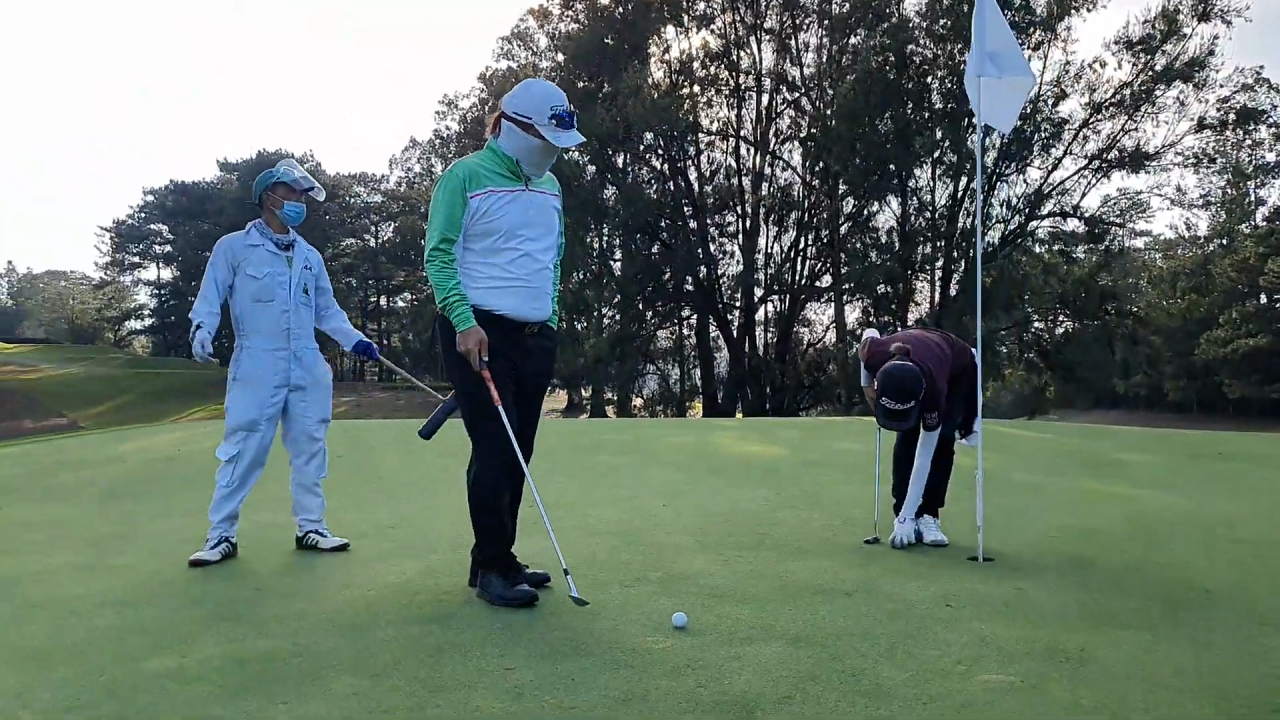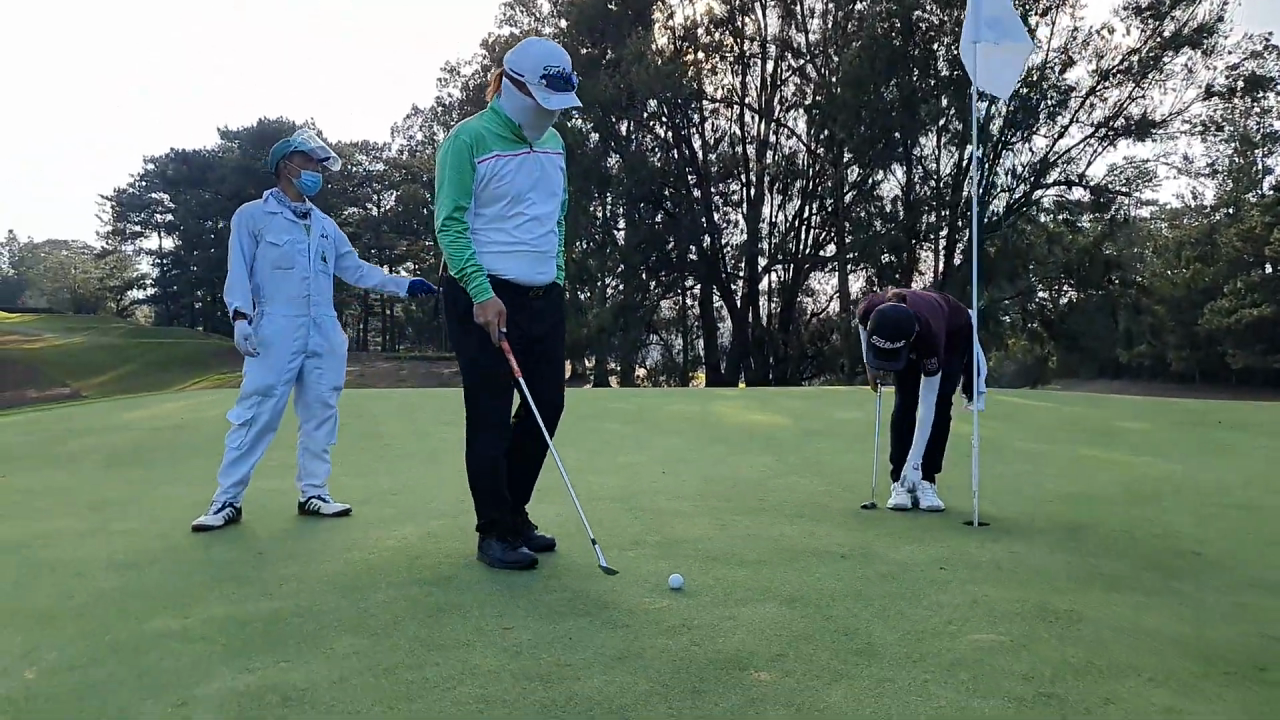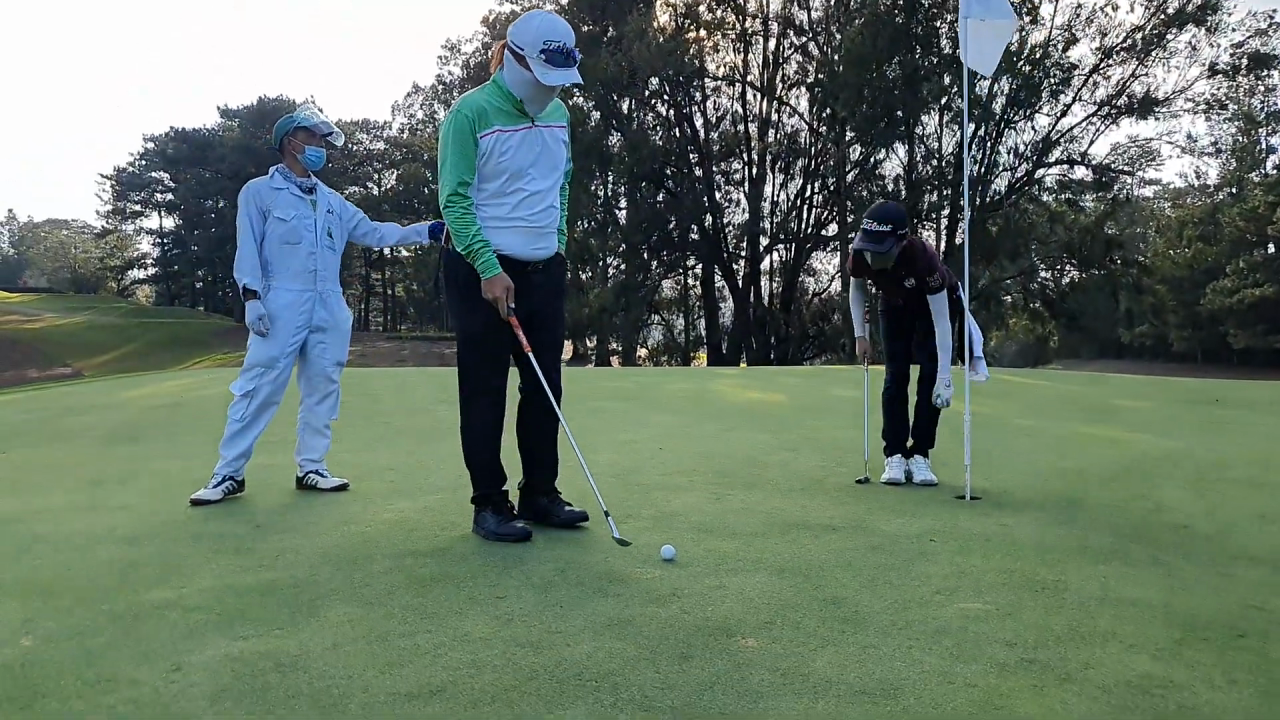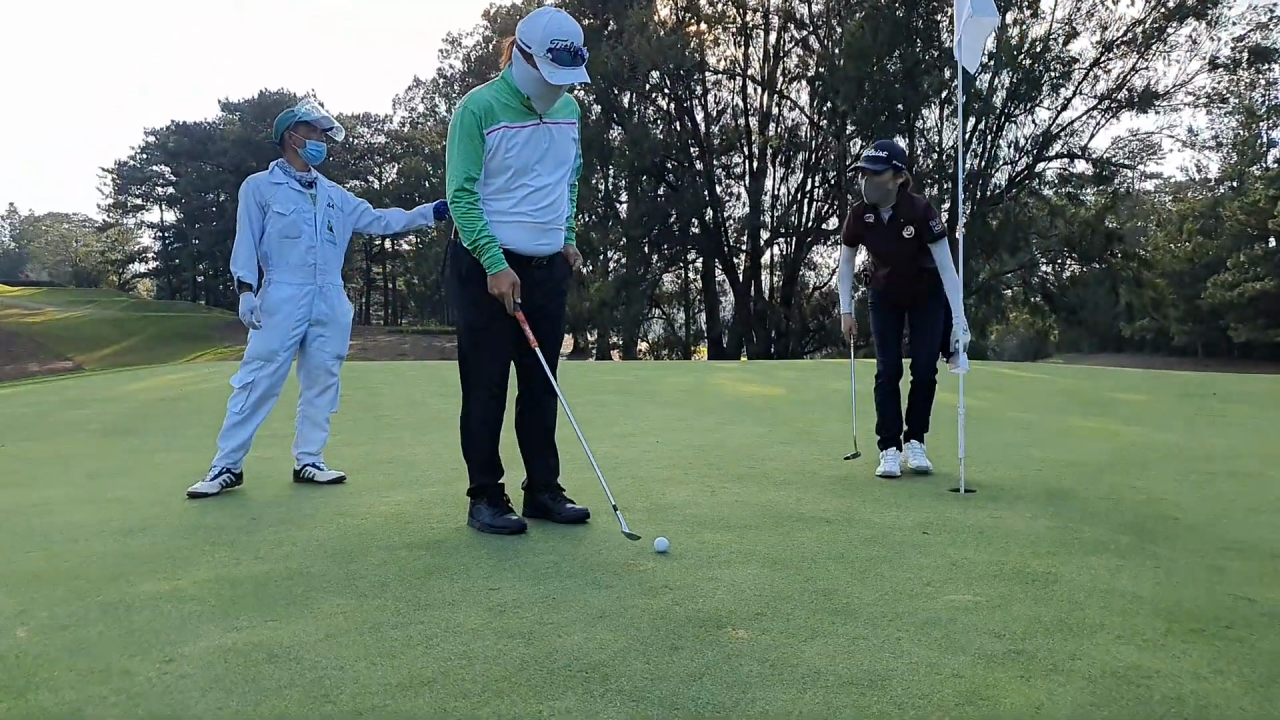
dt=0.2s
person 1, frame 1
left shoulder: (550, 186)
right shoulder: (464, 176)
right elbow: (438, 256)
left wrist: (551, 320)
right wrist: (463, 321)
left hip: (536, 335)
right hip: (478, 333)
left knee: (518, 451)
right knee: (494, 447)
left ankle: (496, 557)
right ankle: (491, 568)
person 1, frame 2
left shoulder: (553, 143)
right shoulder: (469, 138)
right elbow: (450, 223)
left wrist: (554, 275)
right wrist: (481, 292)
left hip: (543, 296)
right hip: (484, 296)
left knee: (546, 407)
right knee: (490, 416)
left ankle: (512, 512)
right ankle: (494, 531)
person 1, frame 3
left shoulder: (557, 114)
right shoulder: (471, 112)
right elbow: (455, 198)
left wrist: (556, 241)
right wrist: (489, 269)
left hip: (544, 270)
right hip: (483, 272)
left knee: (546, 386)
right knee: (485, 392)
left ankle: (539, 493)
right ankle: (489, 504)
person 1, frame 4
left shoulder: (568, 109)
right shoulder: (479, 108)
right elbow: (462, 194)
left wrist: (566, 240)
right wrist: (495, 265)
left hip: (548, 266)
right hip: (487, 266)
left knee: (541, 383)
right knee: (486, 384)
left ankle: (543, 489)
right ankle: (485, 497)
person 2, frame 1
left shoulder: (310, 256)
right shoulder: (233, 247)
left elbow: (326, 310)
right elbow: (210, 297)
left wrist: (355, 340)
right wrist: (202, 331)
left hip: (308, 364)
right hip: (257, 364)
left knee: (309, 446)
right knee: (243, 449)
left ankle: (310, 527)
right ankle: (221, 535)
person 2, frame 2
left shoulder: (325, 225)
right shoulder: (252, 215)
left elbow: (356, 269)
right elbow: (238, 271)
left wrist: (404, 283)
right wrist: (241, 317)
left hip: (325, 331)
right hip: (275, 329)
left knee: (321, 412)
right knee: (257, 413)
left ankle: (313, 492)
right ankle: (227, 500)
person 2, frame 3
left shoulder: (332, 201)
right shoulder: (259, 191)
left elbow: (372, 233)
right elbow: (248, 248)
left wrist: (423, 231)
right wrist: (252, 296)
left hip: (330, 307)
right hip: (282, 304)
left knee: (323, 387)
right knee: (259, 386)
left ankle: (311, 467)
right ankle: (229, 473)
person 2, frame 4
left shoulder: (334, 194)
right shoulder: (259, 186)
left elbow: (378, 220)
right elbow: (246, 241)
left wrist: (428, 213)
right wrist: (246, 289)
left hip: (330, 300)
right hip: (282, 297)
left knee: (322, 381)
right knee: (258, 379)
left ankle: (309, 461)
right ankle: (227, 466)
person 3, frame 1
left shoulder: (931, 388)
right shoulder: (874, 355)
left elbow: (923, 458)
right elbow: (869, 335)
right wrist: (866, 384)
left hip: (957, 371)
left knee: (942, 441)
right knee: (906, 440)
left ankle: (928, 515)
right ankle: (903, 517)
person 3, frame 2
left shoulder: (929, 334)
right shoulder: (872, 312)
left elbow: (927, 406)
left wrist: (914, 464)
right wrist: (871, 362)
left hip: (953, 336)
right hip: (907, 340)
left knee: (940, 408)
right knee: (905, 404)
left ankle: (925, 481)
right ankle: (900, 482)
person 3, frame 3
left shoulder: (923, 258)
right shoulder: (861, 252)
left elbow: (941, 322)
right elbow: (858, 289)
left wrist: (945, 378)
right wrist: (861, 334)
left hip: (934, 310)
right hip: (895, 308)
left knee: (931, 380)
right knee: (895, 380)
left ankle: (920, 456)
right ankle: (895, 457)
person 3, frame 4
left shoulder: (921, 211)
right shoulder: (858, 216)
left elbow: (946, 267)
right elbow: (846, 263)
left wrist: (959, 320)
right wrist: (846, 311)
left hip: (927, 298)
right hip: (884, 298)
left knee: (923, 370)
right knee: (888, 370)
left ankle: (915, 442)
right ankle: (889, 448)
